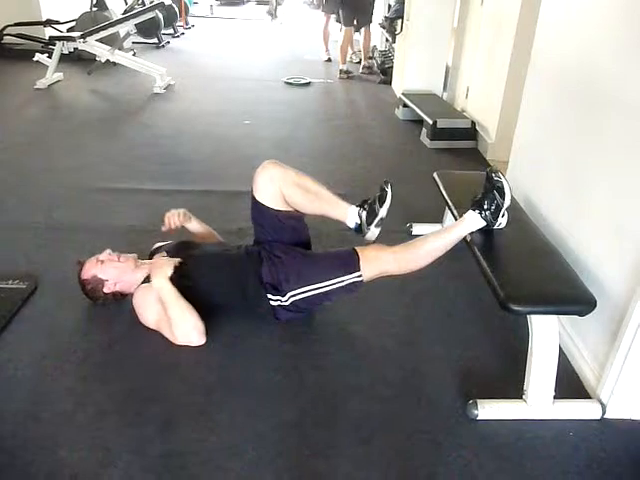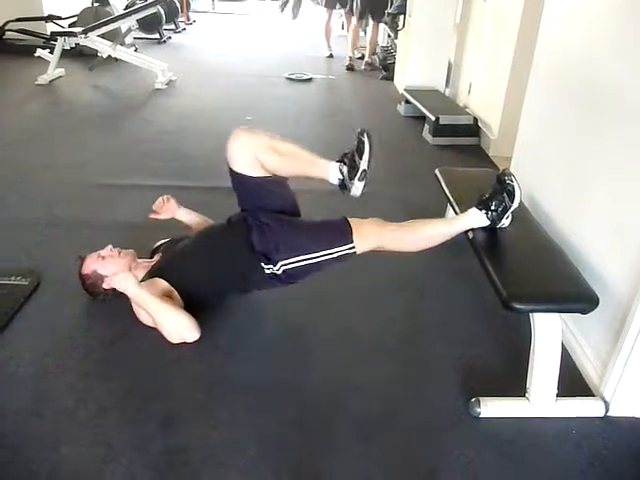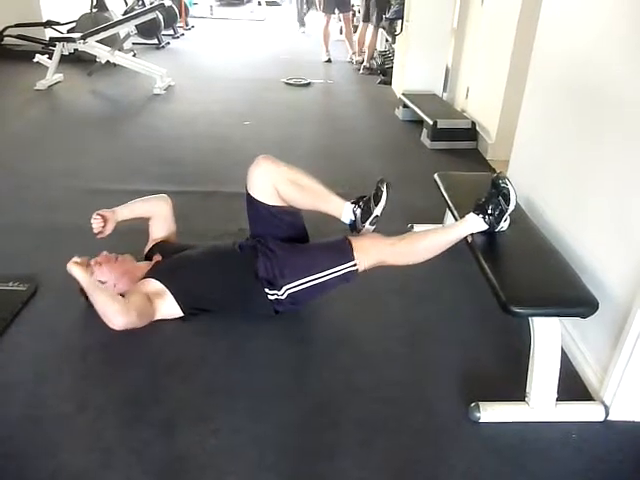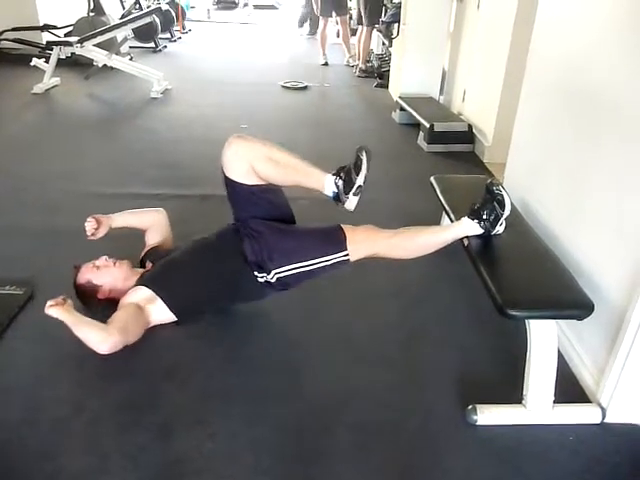
dt=0.7s
person 1, frame 1
left shoulder: (159, 252)
right shoulder: (146, 301)
right elbow: (193, 336)
left wrist: (188, 221)
right wrist: (161, 284)
left hip: (269, 254)
right hip: (276, 286)
left knee: (270, 174)
right knee: (381, 259)
left ankle: (358, 217)
right ankle: (475, 219)
person 1, frame 2
left shoulder: (162, 253)
right shoulder: (147, 295)
right elbow: (186, 332)
left wrist: (179, 212)
right wrist: (133, 290)
left hip: (256, 226)
right hip: (270, 254)
left knee: (243, 142)
right knee: (373, 232)
left ankle: (339, 173)
right ankle: (478, 217)
person 1, frame 3
left shoulder: (156, 253)
right shoulder: (147, 295)
left elbow: (162, 202)
right elbow: (120, 318)
left wrist: (114, 215)
right wrist: (83, 278)
left hip: (264, 249)
right hip: (274, 280)
left knee: (264, 169)
right knee: (378, 249)
left ankle: (352, 213)
right ankle: (477, 221)
person 1, frame 4
left shoulder: (151, 258)
right shoulder: (137, 303)
left elbow: (158, 215)
right elbow: (108, 341)
left wrist: (108, 220)
right wrist: (66, 314)
left hip: (252, 235)
right hip: (264, 262)
left knee: (239, 148)
right knee: (369, 238)
left ankle: (335, 186)
right ankle: (471, 225)
